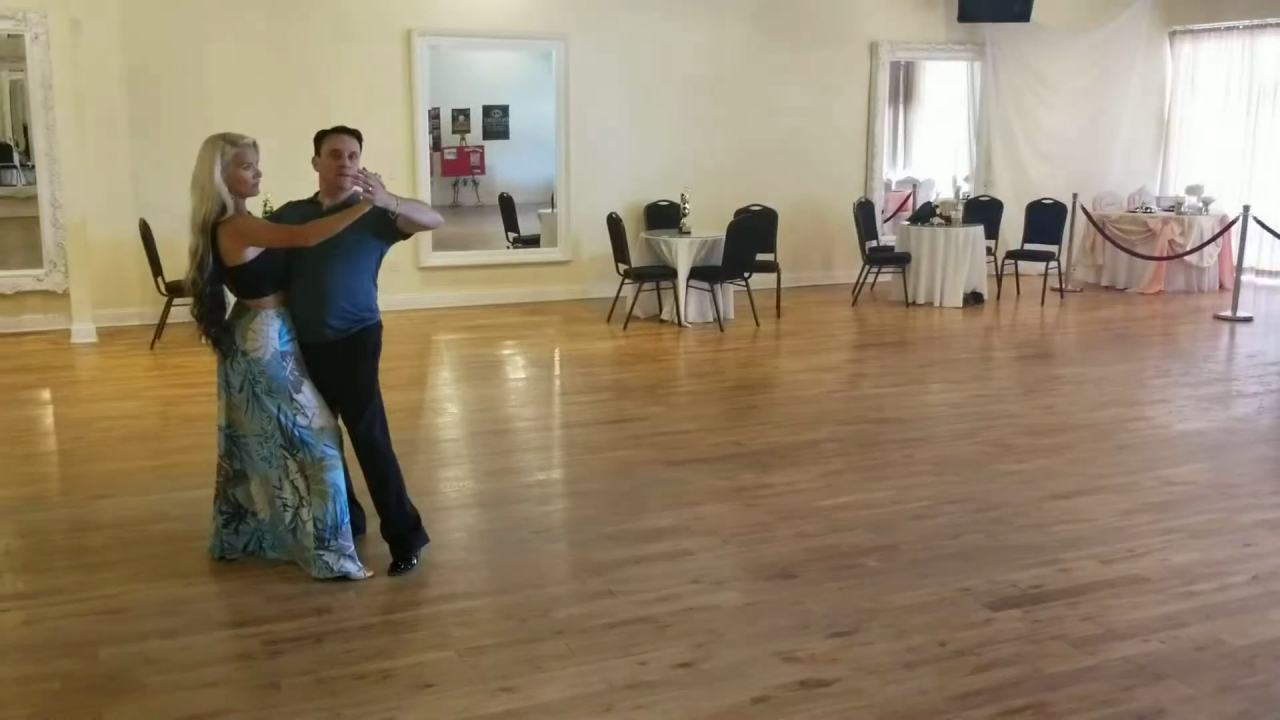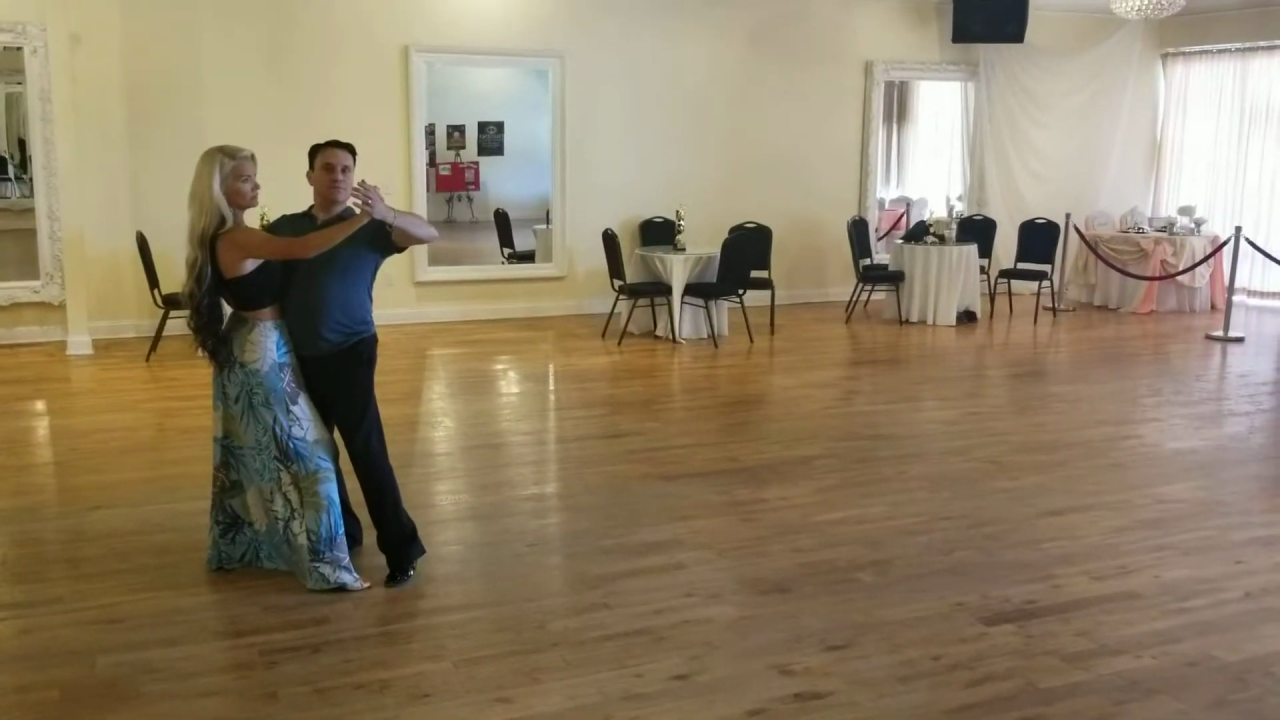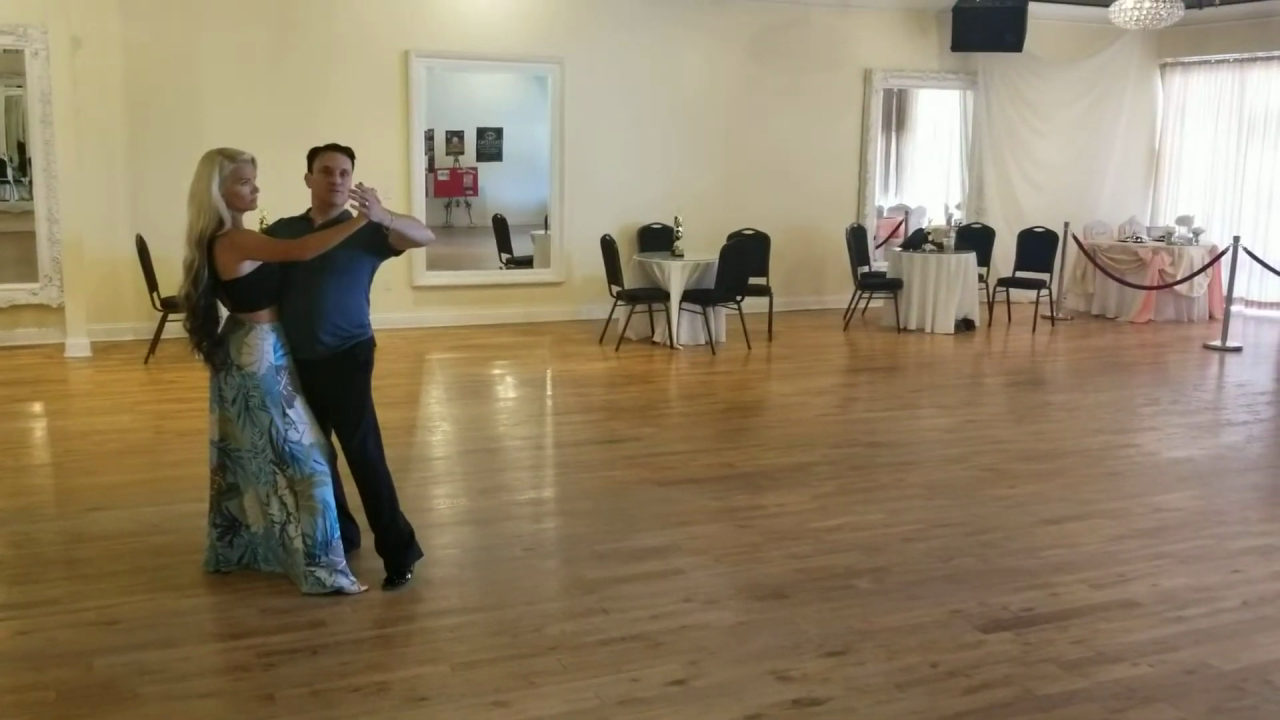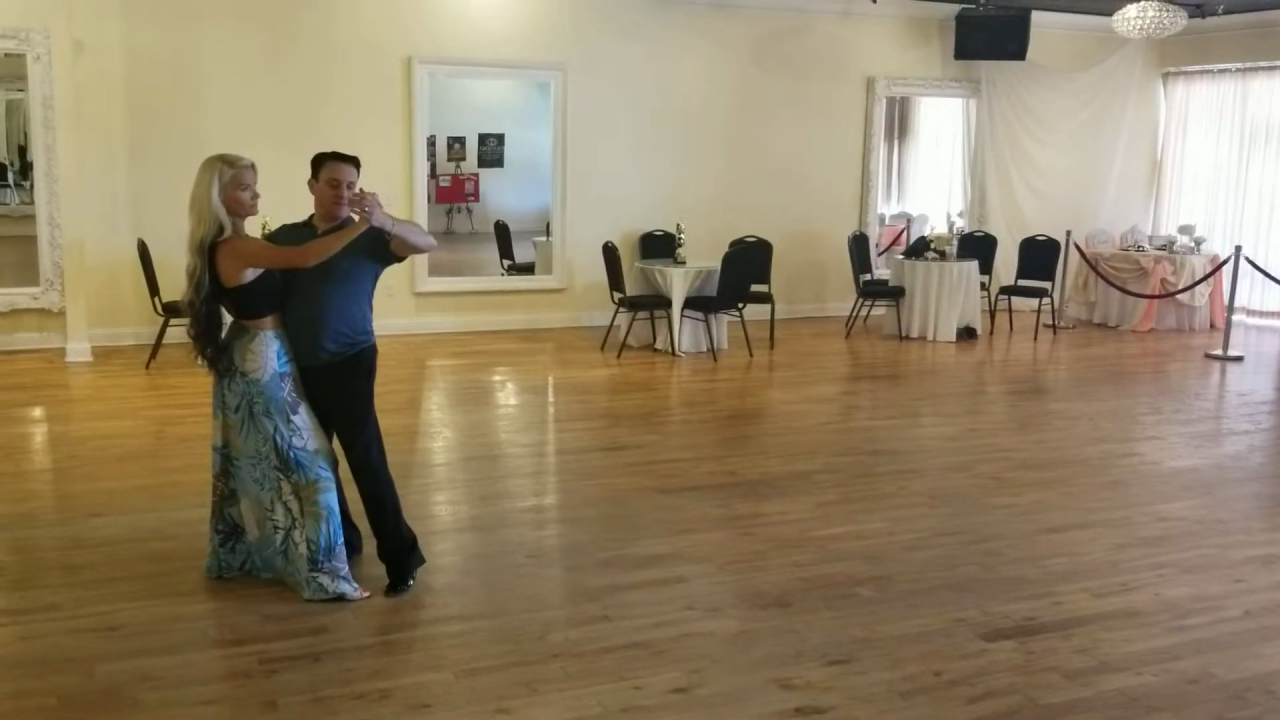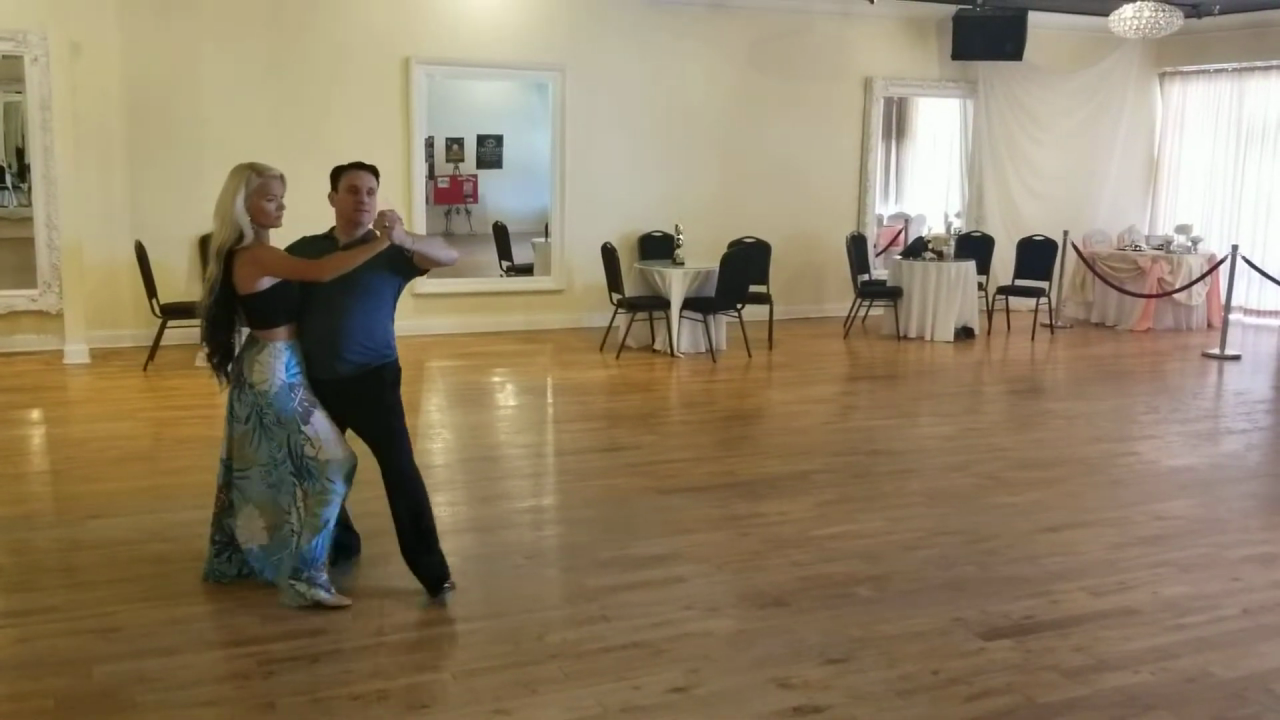
dt=1s
person 1, frame 1
left shoulder: (232, 225)
right shoulder: (238, 228)
right elbow: (305, 237)
right wrist: (364, 206)
left hip: (252, 338)
right hip: (264, 340)
left knee: (256, 444)
right knee: (313, 441)
left ankle: (242, 535)
right ankle: (327, 551)
person 1, frame 2
left shoulder: (224, 237)
right shoulder: (237, 239)
left elbow: (285, 253)
right elbow: (302, 249)
right wrist: (362, 218)
left hip: (246, 350)
right hip: (261, 352)
left knee: (253, 455)
right knee: (302, 454)
left ankle: (238, 546)
right ankle: (322, 563)
person 1, frame 3
left shoulder: (221, 240)
right shoulder: (235, 241)
right elbow: (300, 251)
right wrist: (361, 219)
left hip: (244, 352)
right hip: (257, 355)
left knee: (249, 457)
right knee: (298, 458)
left ankle: (235, 549)
right ankle: (318, 567)
person 1, frame 4
left shoulder: (224, 247)
right shoulder: (237, 248)
right elbow: (303, 258)
right wrist: (362, 225)
left hip: (247, 359)
right hip: (263, 362)
left knee: (251, 464)
right knee: (306, 464)
left ankle: (238, 555)
right ankle: (321, 573)
person 1, frame 5
left shoulder: (246, 255)
right shoulder: (257, 256)
right elbow: (321, 272)
right wrist: (381, 243)
left hip: (261, 369)
right hip: (275, 372)
left knee: (255, 473)
right knee: (328, 466)
left ankle: (236, 559)
right ankle: (305, 578)
person 2, frame 1
left shoulder: (373, 214)
right shoulder: (289, 215)
left elbow: (433, 220)
left wrist: (387, 201)
left hip: (353, 342)
right hip: (302, 345)
left knee: (370, 439)
left ankle: (405, 537)
right ankle: (343, 520)
person 2, frame 2
left shoulder: (368, 228)
right shoulder: (284, 228)
left elbow: (427, 233)
left wrist: (385, 213)
left hip: (348, 356)
right hip: (298, 358)
left knee: (367, 453)
left ankle: (401, 549)
right ankle: (341, 532)
person 2, frame 3
left shoulder: (365, 231)
right shoulder: (282, 230)
left elbow: (424, 236)
left wrist: (382, 216)
left hip: (345, 359)
right hip: (296, 361)
left knee: (365, 456)
left ankle: (399, 552)
right ankle: (338, 535)
person 2, frame 4
left shoulder: (367, 238)
right shoulder: (284, 237)
left elbow: (426, 243)
left wrist: (382, 220)
left hip: (349, 365)
right hip: (298, 368)
left knee: (367, 460)
left ankle: (401, 556)
right ankle: (339, 541)
person 2, frame 5
left shoulder: (390, 253)
right shoulder: (304, 250)
left elbow: (448, 256)
left wrist: (404, 238)
left hip: (372, 378)
right hip: (315, 381)
left knee: (399, 467)
left ankle: (431, 568)
right ankle: (339, 544)
